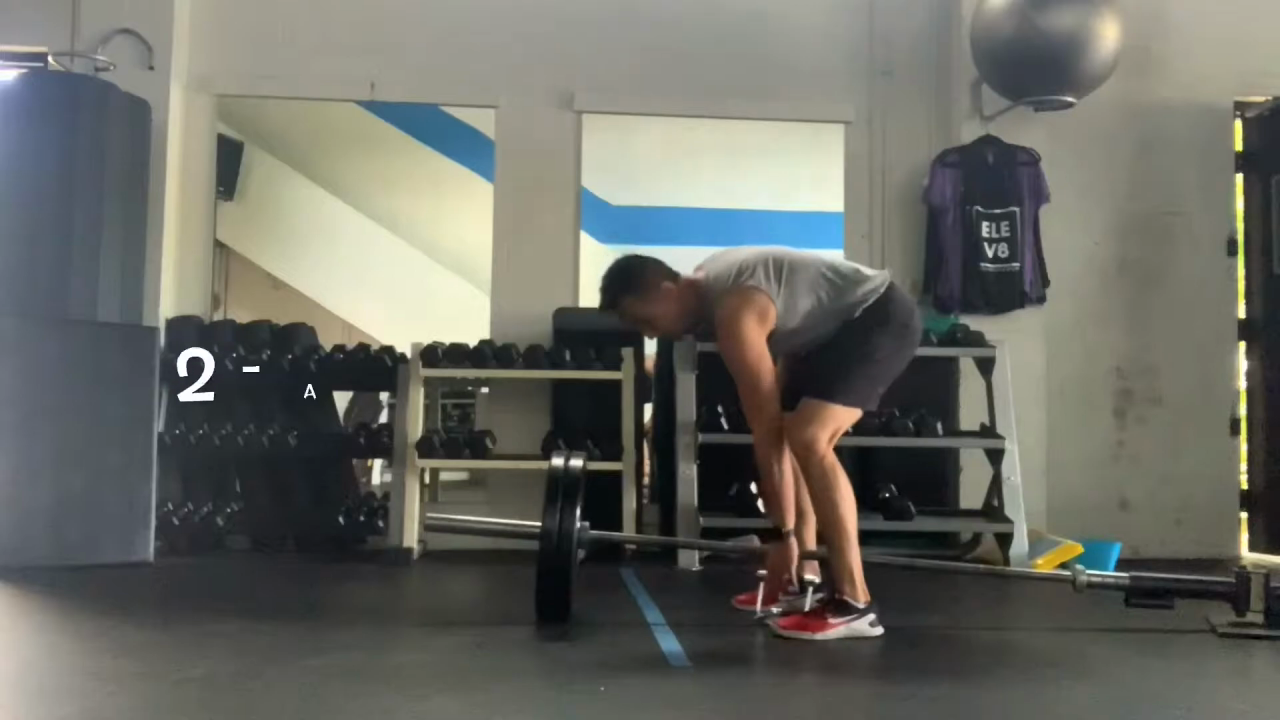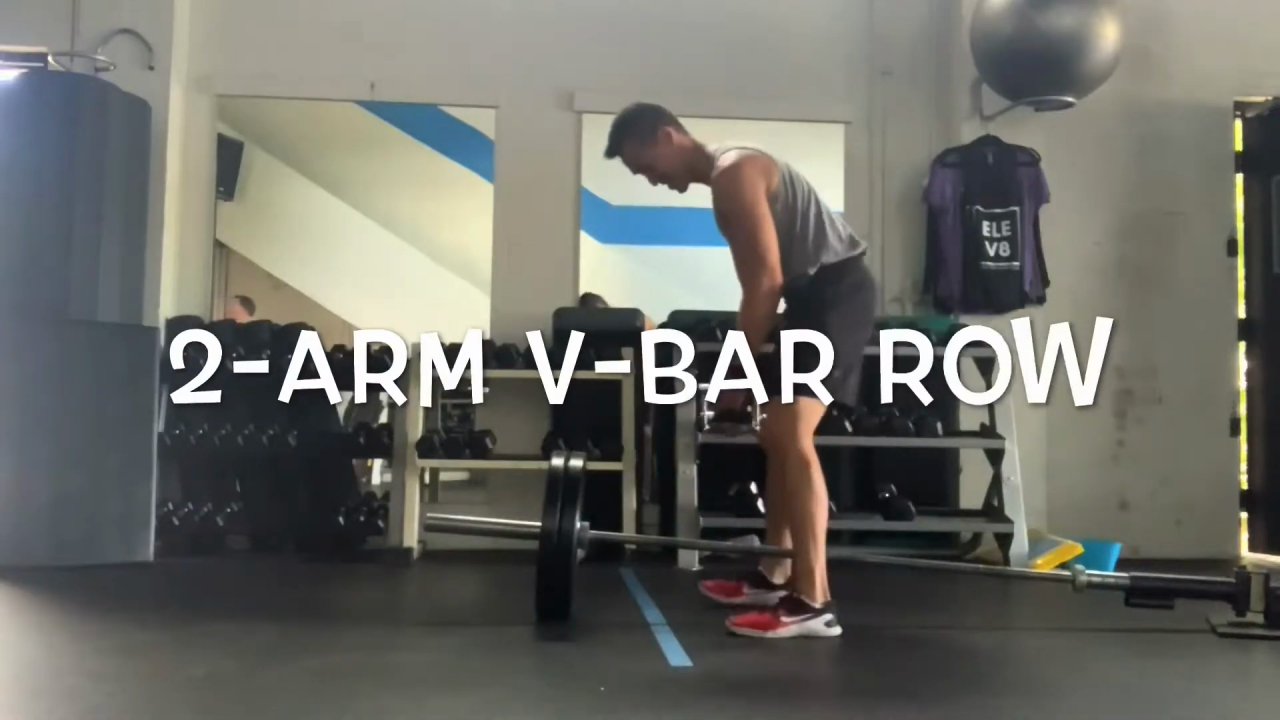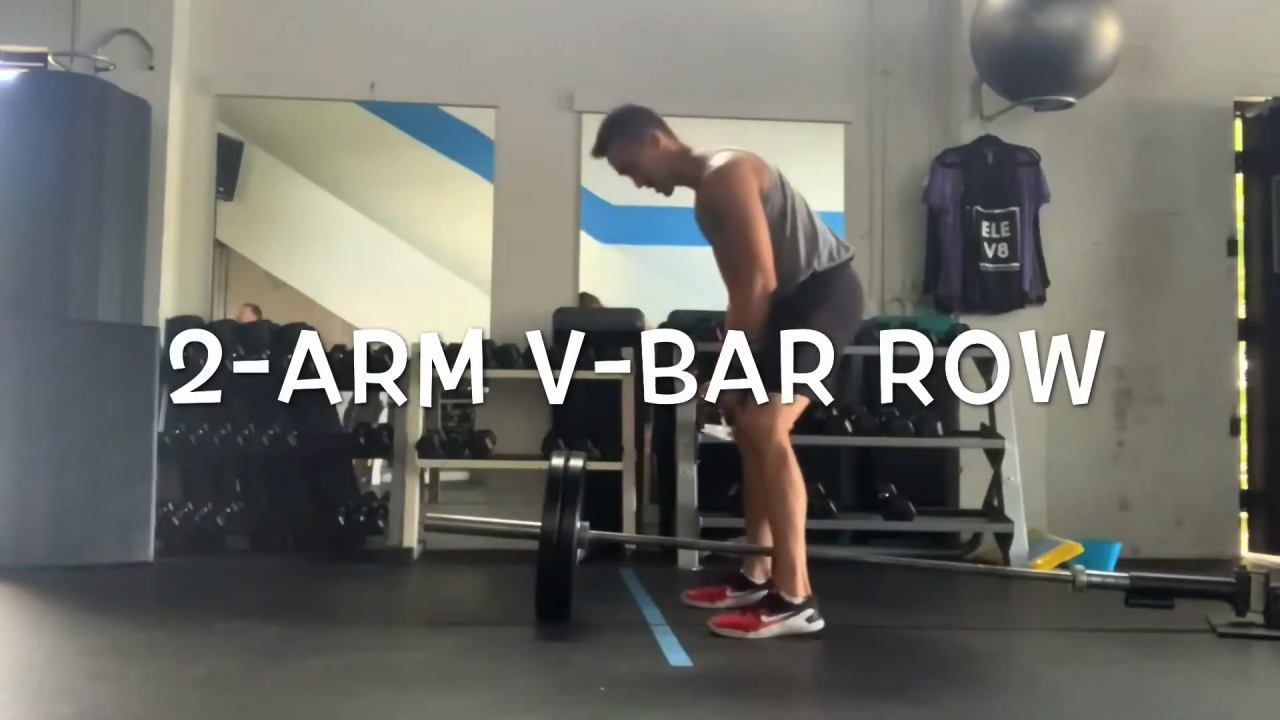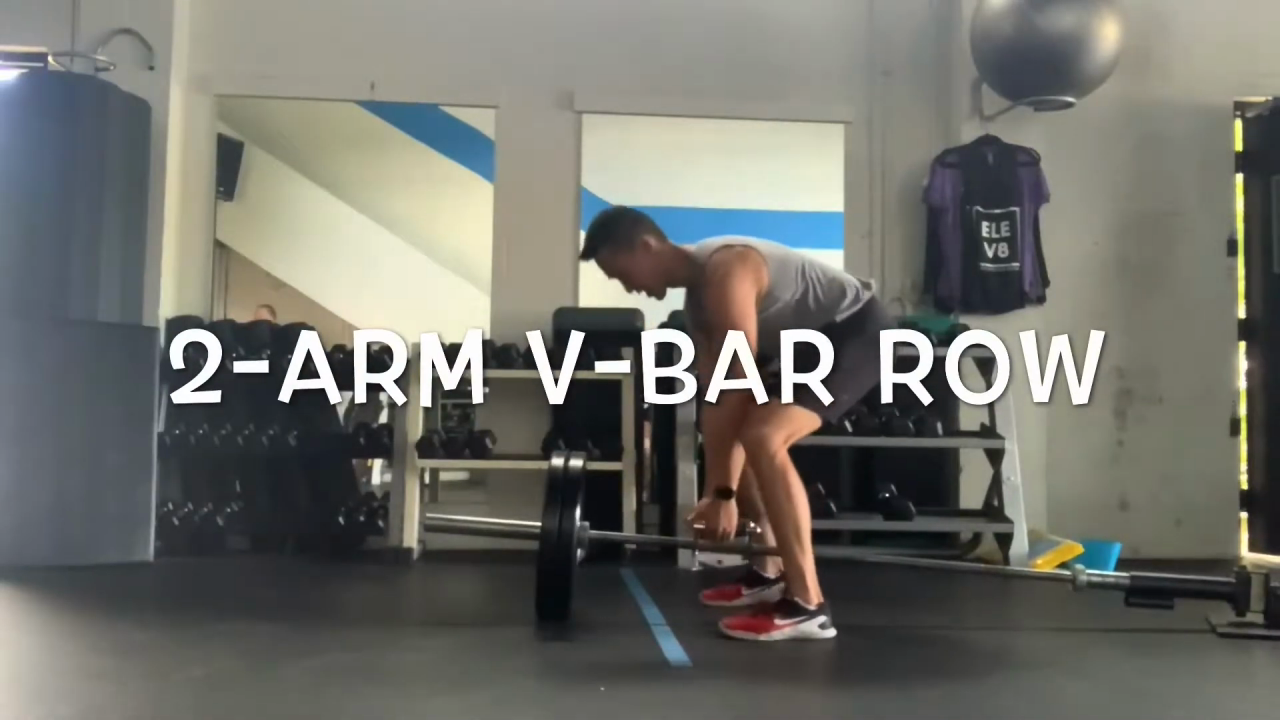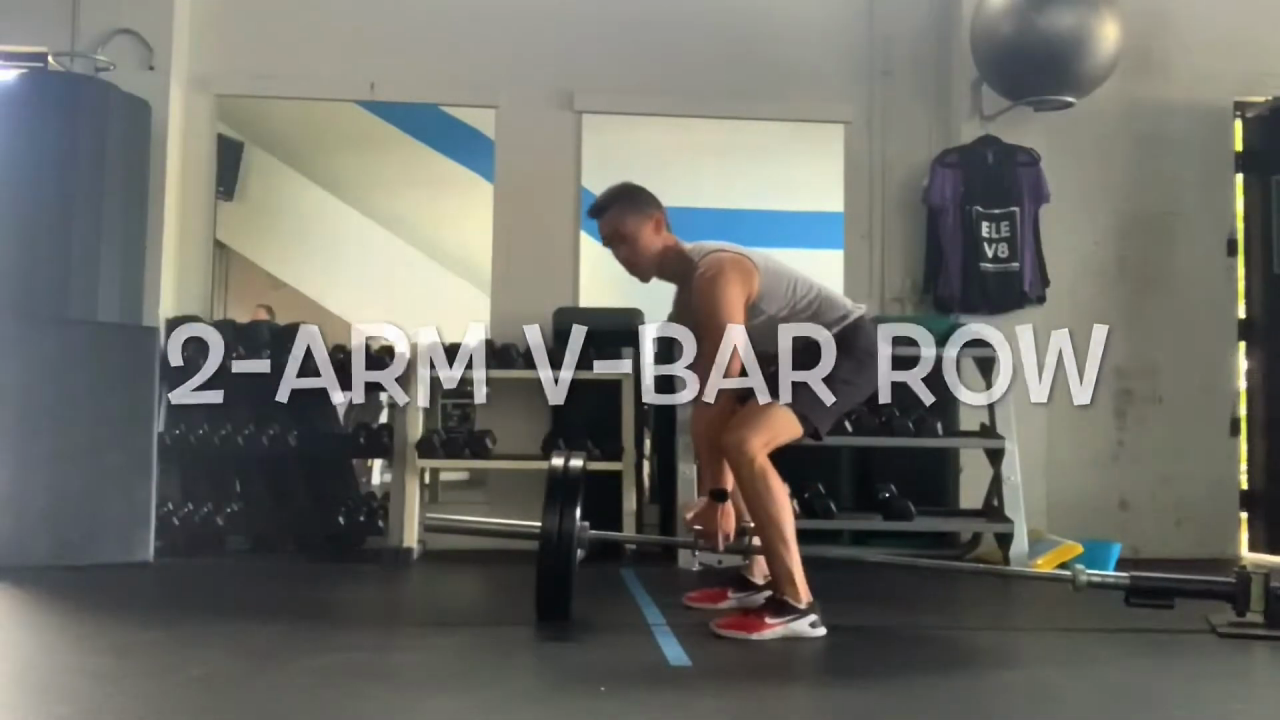
dt=1s
person 1, frame 1
left shoulder: (734, 314)
right shoulder: (706, 282)
left elbow: (765, 429)
left wrist: (782, 535)
left hip: (881, 319)
right hip: (843, 323)
left knee: (807, 438)
right knee: (791, 433)
left ankle: (853, 603)
right ankle: (804, 578)
person 1, frame 2
left shoulder: (733, 173)
right shoulder: (722, 183)
left elbow: (767, 277)
right elbow: (758, 281)
left hip: (836, 292)
right hip: (813, 295)
left knee: (791, 437)
right knee: (776, 434)
left ankle: (812, 602)
right ankle: (774, 576)
person 1, frame 3
left shoulder: (726, 173)
right shoulder: (705, 201)
left elbow: (760, 280)
right elbow: (741, 291)
left hip: (824, 293)
right hip: (795, 301)
left knee: (766, 429)
right knee: (752, 430)
left ankle: (796, 599)
right ankle: (757, 576)
person 1, frame 4
left shoulder: (723, 272)
right shoulder: (696, 295)
left elbow: (736, 387)
right elbow: (714, 398)
left wrist: (724, 494)
right wrist: (714, 490)
left hip: (855, 329)
right hip: (816, 335)
left knee: (763, 439)
right knee: (739, 432)
left ankle: (806, 605)
right ankle: (771, 572)
person 1, frame 5
left shoulder: (714, 275)
right shoulder: (686, 296)
left elbow: (722, 393)
right elbow: (704, 401)
left wrist: (718, 496)
right wrist: (711, 491)
left hip: (846, 346)
right hip: (806, 351)
left knee: (743, 442)
right knee: (723, 438)
left ankle: (796, 605)
right ankle: (756, 578)
